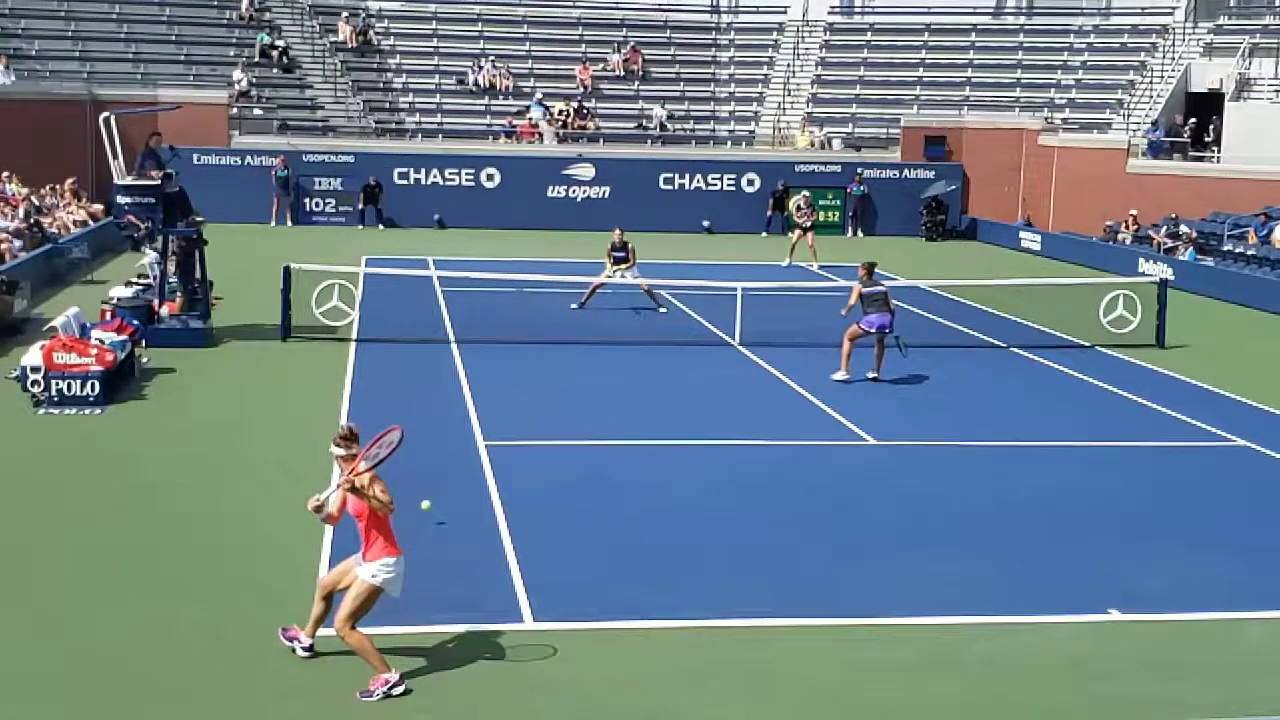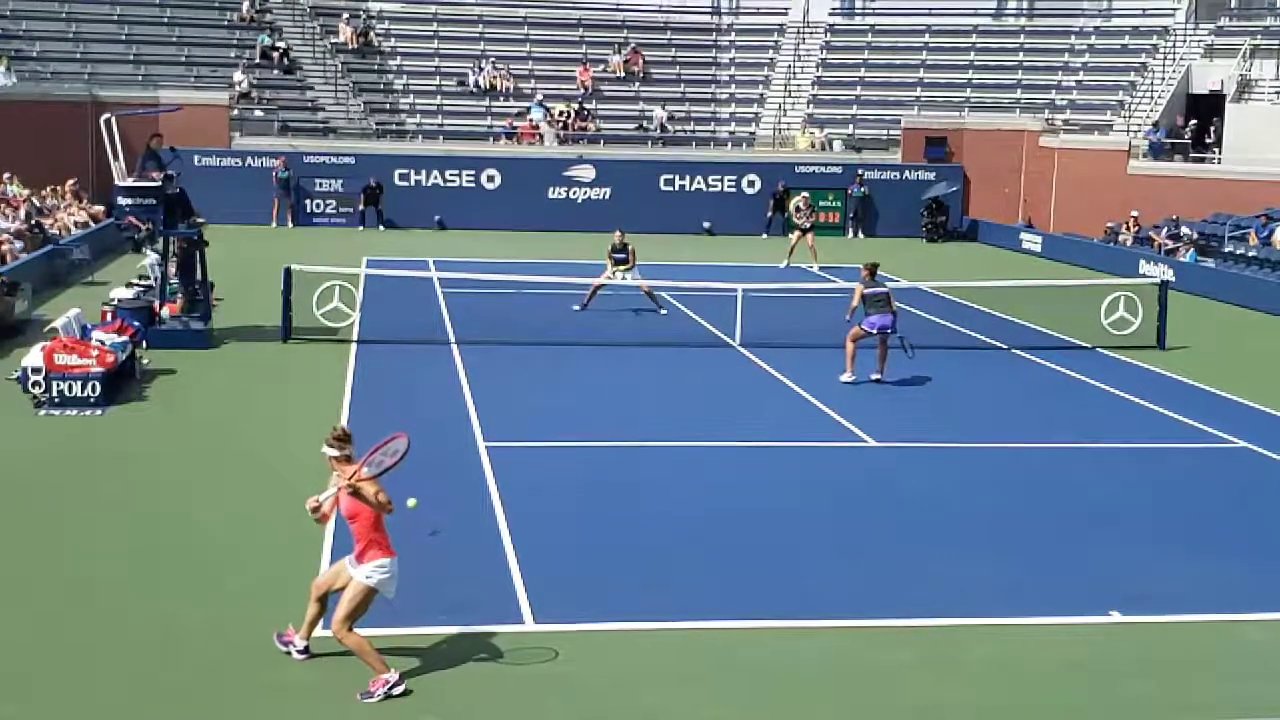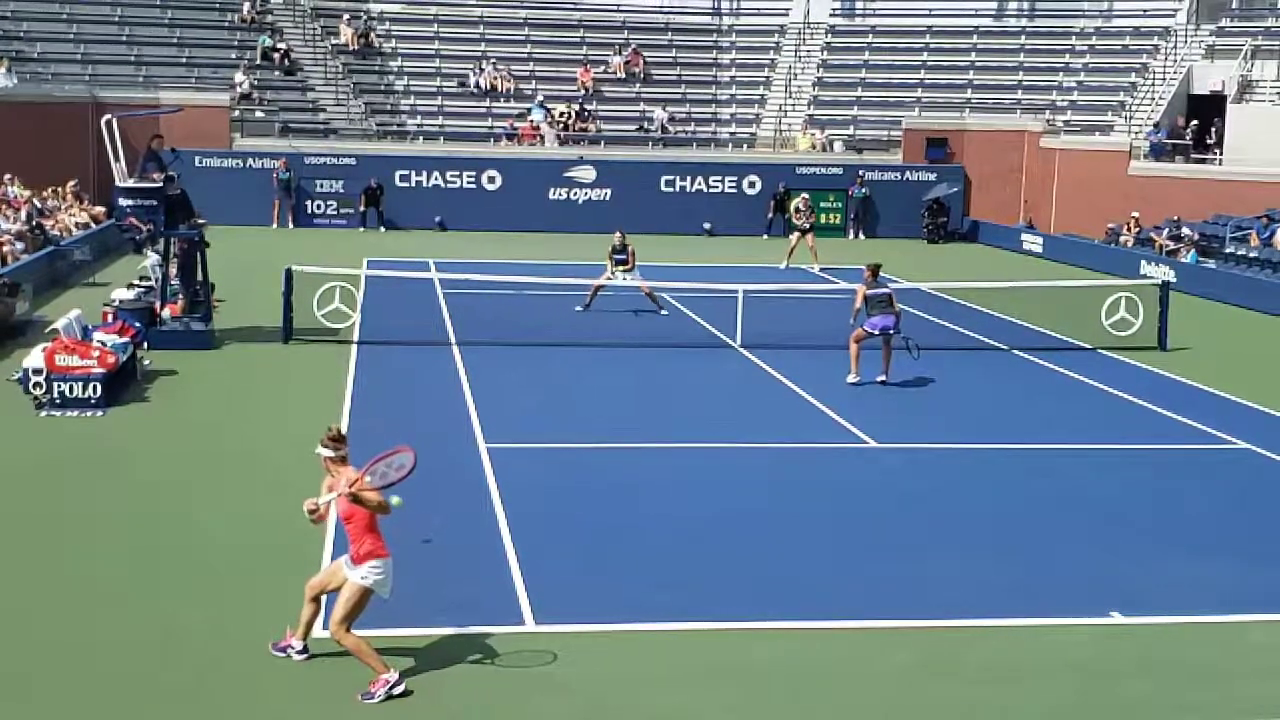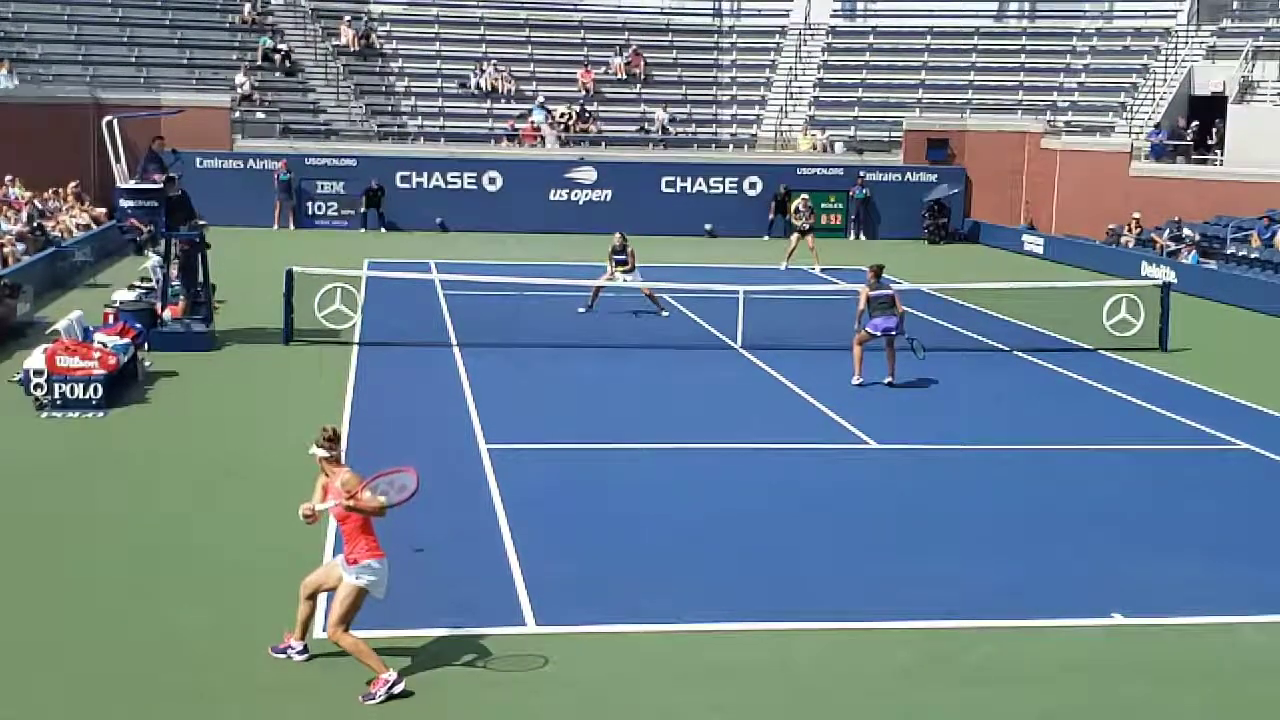
dt=0.7s
person 1, frame 1
left shoulder: (365, 475)
right shoulder: (346, 479)
left elbow: (389, 508)
right elbow: (333, 518)
left wrist: (359, 493)
right wrist: (319, 510)
left hip: (382, 561)
right hip: (367, 556)
left knee: (342, 626)
right knee: (324, 587)
left ankle: (389, 679)
right ankle: (305, 640)
person 1, frame 2
left shoulder: (359, 475)
right shoulder: (337, 480)
left elbow: (387, 507)
right elbow: (325, 518)
left wrist: (358, 495)
right wrist: (315, 510)
left hip: (376, 563)
right hip: (361, 558)
left knee: (340, 628)
right knee: (318, 588)
left ankle: (389, 679)
right ankle: (300, 642)
person 1, frame 3
left shoulder: (353, 477)
right shoulder: (331, 480)
left elbow: (385, 507)
right elbow: (319, 519)
left wrist: (357, 500)
right wrist: (311, 509)
left hip: (372, 563)
right hip: (356, 559)
left knee: (338, 630)
right knee: (312, 588)
left ankle: (389, 678)
right ankle: (298, 644)
person 1, frame 4
left shoulder: (346, 478)
right shoulder: (324, 480)
left elbow: (381, 509)
right elbow: (313, 518)
left wrist: (355, 507)
right wrist: (306, 512)
left hip: (366, 563)
right hip: (350, 559)
left knee: (336, 631)
right knee: (307, 588)
left ankle: (388, 678)
right ankle: (297, 644)
